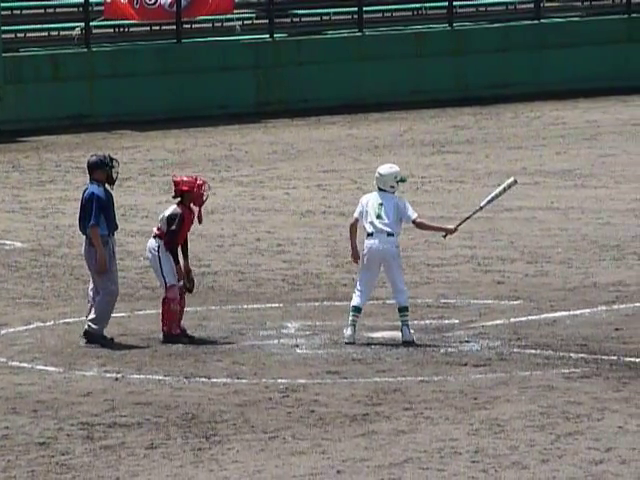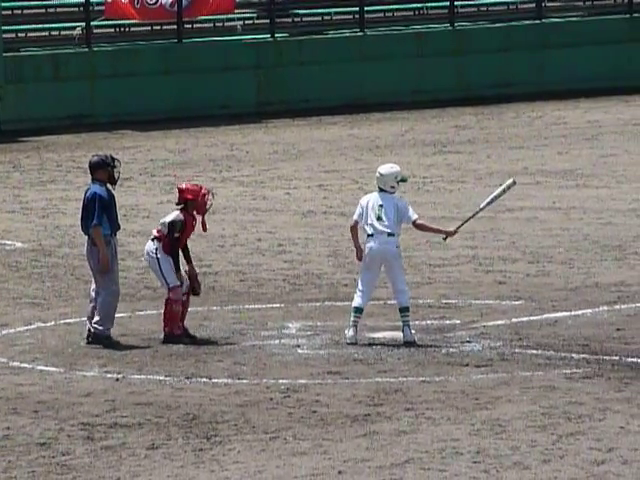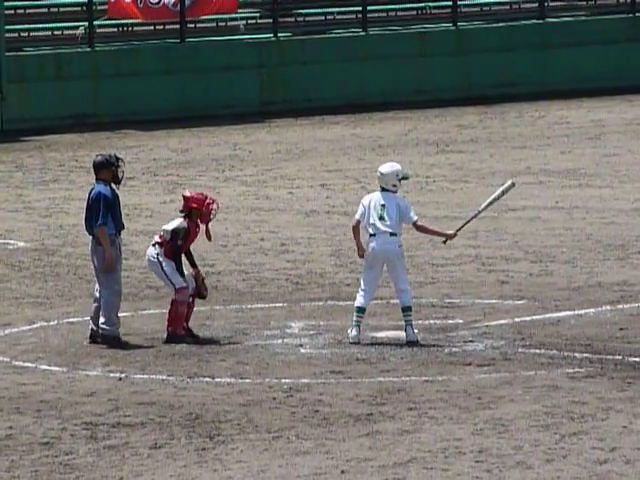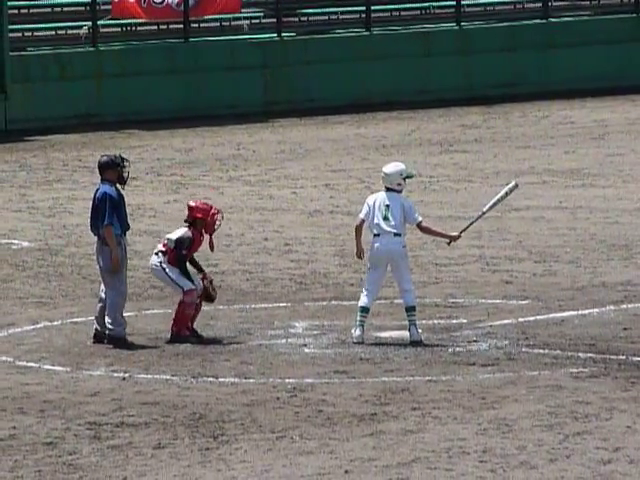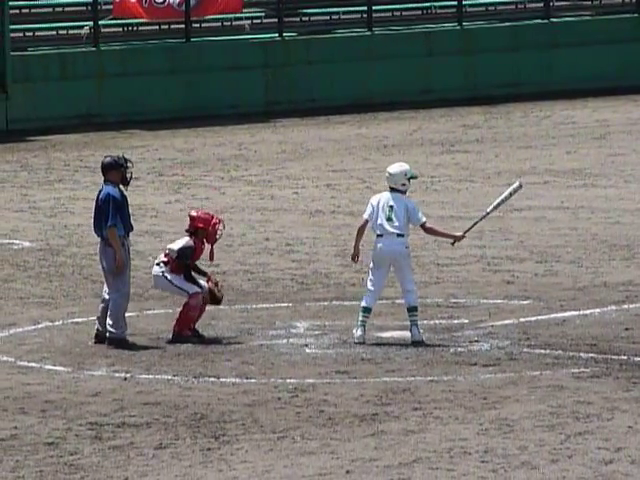
dt=0.1s
person 1, frame 1
left shoulder: (100, 190)
right shoulder: (94, 192)
right elbow: (92, 225)
right wrist: (100, 251)
left hip: (104, 243)
right hip: (99, 245)
left knee: (98, 290)
right knee: (109, 290)
left ankle: (94, 330)
right ankle: (94, 328)
person 1, frame 2
left shoulder: (102, 190)
right shoulder: (97, 192)
right elbow: (95, 225)
right wrist: (103, 251)
left hip: (106, 244)
right hip: (101, 245)
left knee: (100, 290)
right knee: (110, 290)
left ankle: (94, 331)
right ankle: (100, 329)
person 1, frame 3
left shoulder: (105, 190)
right shoulder: (102, 192)
right elbow: (100, 224)
right wrist: (108, 250)
left hip: (109, 244)
right hip: (105, 245)
left knee: (103, 290)
right knee: (111, 290)
left ankle: (96, 331)
right ankle: (108, 332)
person 1, frame 4
left shoulder: (109, 190)
right shoulder: (107, 192)
right elbow: (106, 225)
right wrist: (115, 250)
left hip: (113, 245)
right hip: (111, 245)
left knee: (108, 290)
right knee: (117, 290)
left ankle: (101, 331)
right ankle: (115, 332)
person 1, frame 5
left shoulder: (109, 192)
right shoulder: (111, 193)
right elbow: (110, 226)
right wrist: (119, 251)
left hip: (114, 246)
right hip: (114, 246)
left knee: (111, 291)
right knee: (119, 292)
left ankle: (102, 331)
right ankle: (116, 334)
person 2, frame 1
left shoulder: (366, 199)
right shoulder: (399, 201)
left elbow: (353, 224)
right elbow: (418, 223)
left wrist: (354, 248)
right wrist: (445, 229)
left hip: (370, 245)
right hip: (390, 246)
left knee: (362, 289)
right knee: (399, 289)
left ankle: (350, 330)
right ankle: (405, 330)
person 2, frame 2
left shoulder: (366, 200)
right shoulder: (399, 202)
left elbow: (353, 226)
right elbow: (417, 224)
left wrist: (358, 247)
right wrist: (445, 232)
left hip: (371, 246)
right hip: (391, 246)
left knee: (363, 289)
right knee: (400, 289)
left ankle: (352, 330)
right ankle: (406, 330)
person 2, frame 3
left shoulder: (368, 199)
right shoulder: (400, 202)
left elbow: (355, 225)
right elbow: (418, 226)
left wrist: (359, 246)
right wrist: (445, 234)
left hip: (373, 245)
right hip: (393, 246)
left knee: (365, 289)
right knee: (403, 288)
left ankle: (355, 330)
right ankle: (409, 330)
person 2, frame 4
left shoulder: (372, 199)
right shoulder: (404, 202)
left elbow: (359, 225)
right elbow: (422, 227)
left wrist: (359, 246)
right wrist: (449, 236)
left hip: (377, 246)
right hip: (398, 246)
left knee: (369, 289)
right knee: (406, 288)
left ankle: (359, 330)
right ankle: (413, 330)
person 2, frame 5
left shoulder: (376, 199)
right shoulder: (407, 203)
left elbow: (362, 225)
right elbow: (426, 228)
left wrist: (356, 247)
right wrist: (453, 236)
left hip: (381, 246)
right hip: (400, 247)
left knee: (372, 289)
right knee: (409, 289)
left ankle: (360, 330)
right ankle: (415, 330)
person 3, frame 1
left shoulder: (188, 211)
right shoulder: (178, 213)
left elbow: (182, 238)
right elbow: (172, 240)
left wrist: (186, 262)
right wrist: (178, 265)
left hip: (165, 250)
right hip: (157, 249)
left knee: (180, 287)
right knee: (172, 287)
left ankle: (177, 327)
right ankle: (169, 332)
person 3, frame 2
left shoulder: (190, 217)
right shoulder: (180, 219)
left elbow: (182, 243)
right elbow: (173, 246)
left wrist: (190, 266)
right wrist: (178, 271)
left hip: (164, 252)
right hip: (157, 251)
left knee: (185, 287)
right knee: (175, 288)
left ankle: (179, 328)
right ankle: (171, 333)
person 3, frame 3
left shoulder: (193, 225)
right shoulder: (184, 227)
left elbow: (184, 249)
right elbow: (176, 255)
left wrist: (196, 269)
right wrist: (184, 278)
left hip: (164, 256)
right hip: (157, 255)
left knee: (191, 288)
right knee: (182, 288)
left ankle: (183, 327)
right ankle: (174, 332)
person 3, frame 4
left shoulder: (196, 234)
right shoulder: (189, 236)
left elbow: (188, 257)
right elbow: (181, 263)
left wrist: (202, 272)
right wrist: (192, 282)
left hip: (169, 263)
right hip: (161, 263)
left knee: (199, 289)
right knee: (190, 290)
left ankle: (188, 328)
right ankle: (178, 332)
person 3, frame 5
left shoulder: (197, 242)
right shoulder: (191, 245)
left elbow: (190, 265)
right elbow: (187, 273)
left wrist: (207, 276)
right wrist: (203, 288)
left hip: (170, 272)
right hip: (162, 273)
left knee: (203, 292)
right knee: (196, 294)
left ankle: (188, 328)
right ankle: (179, 332)
